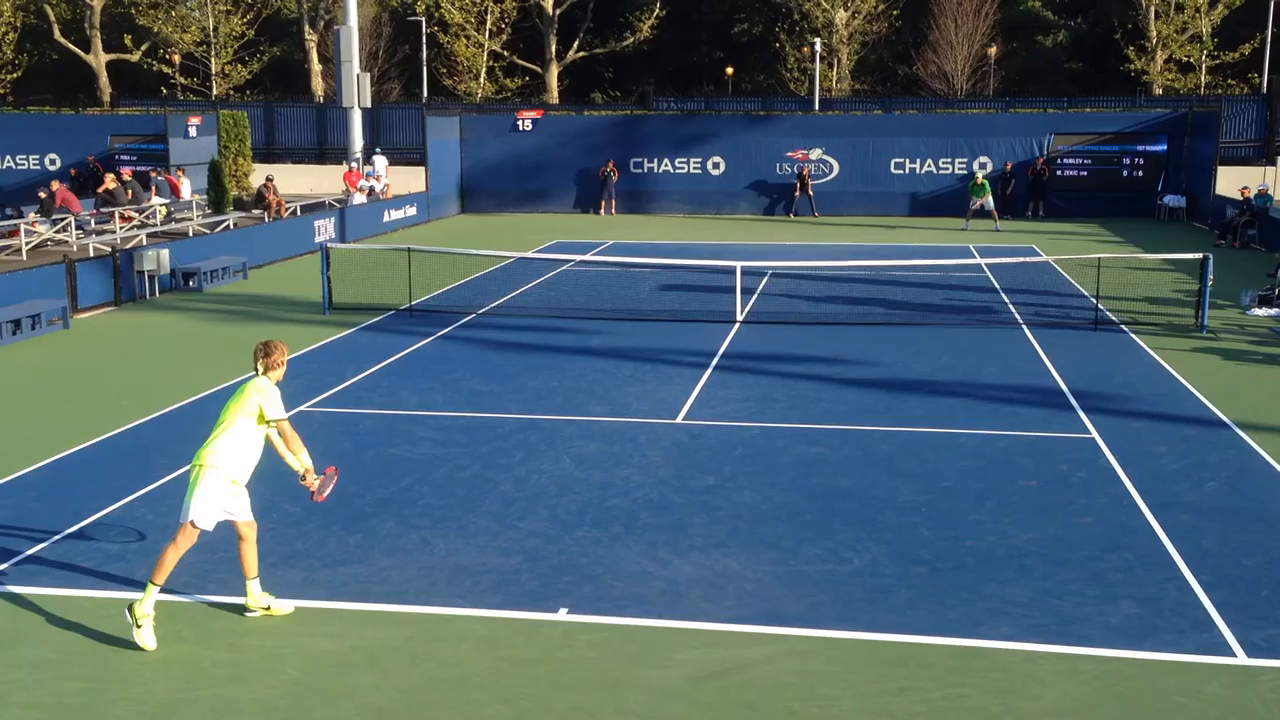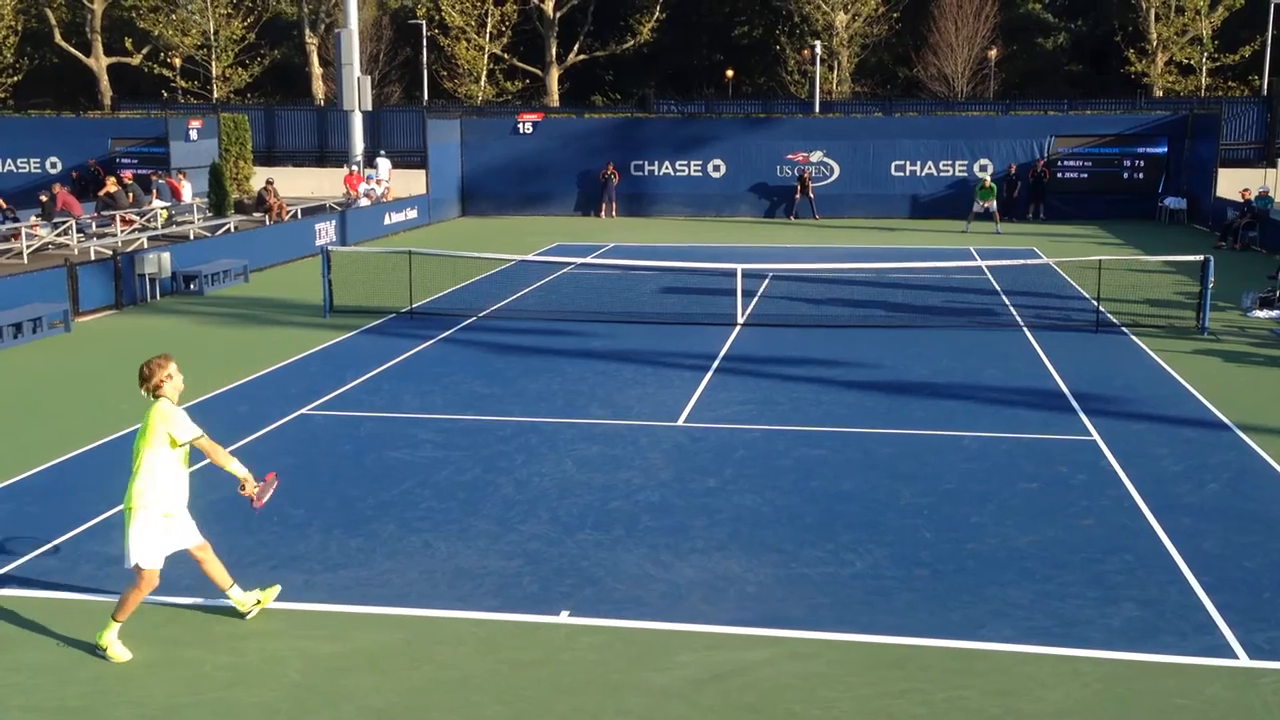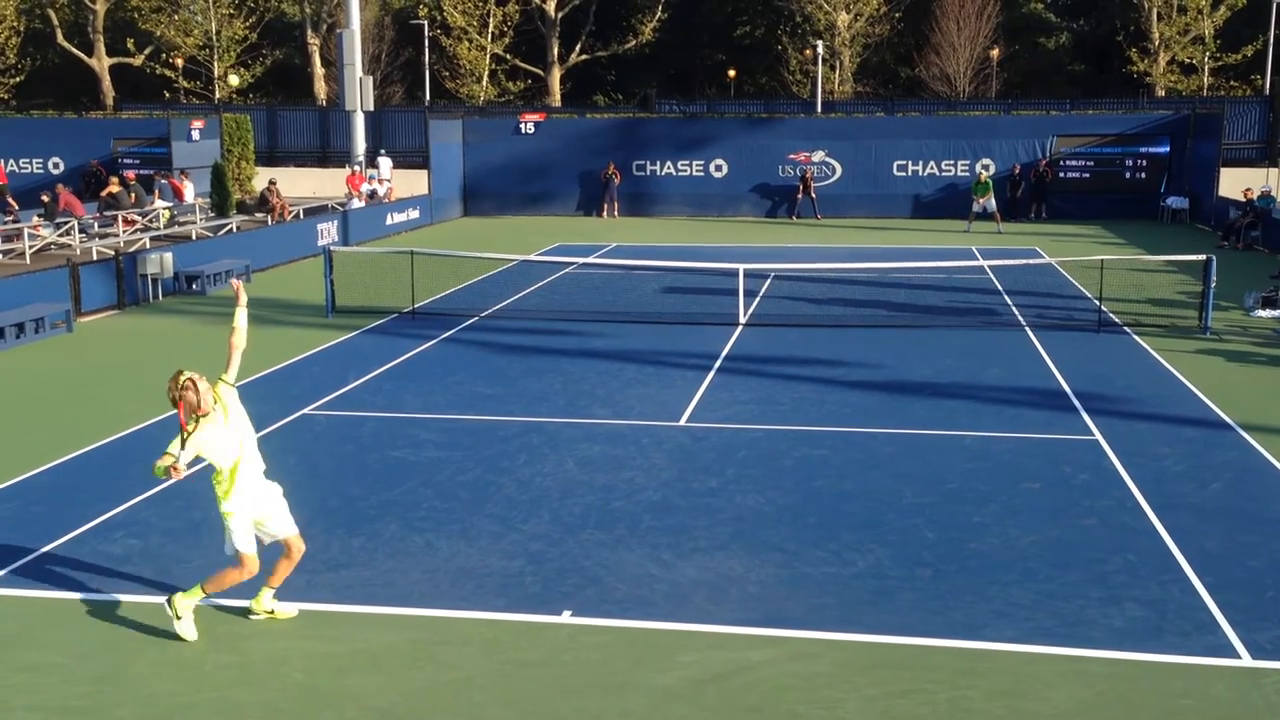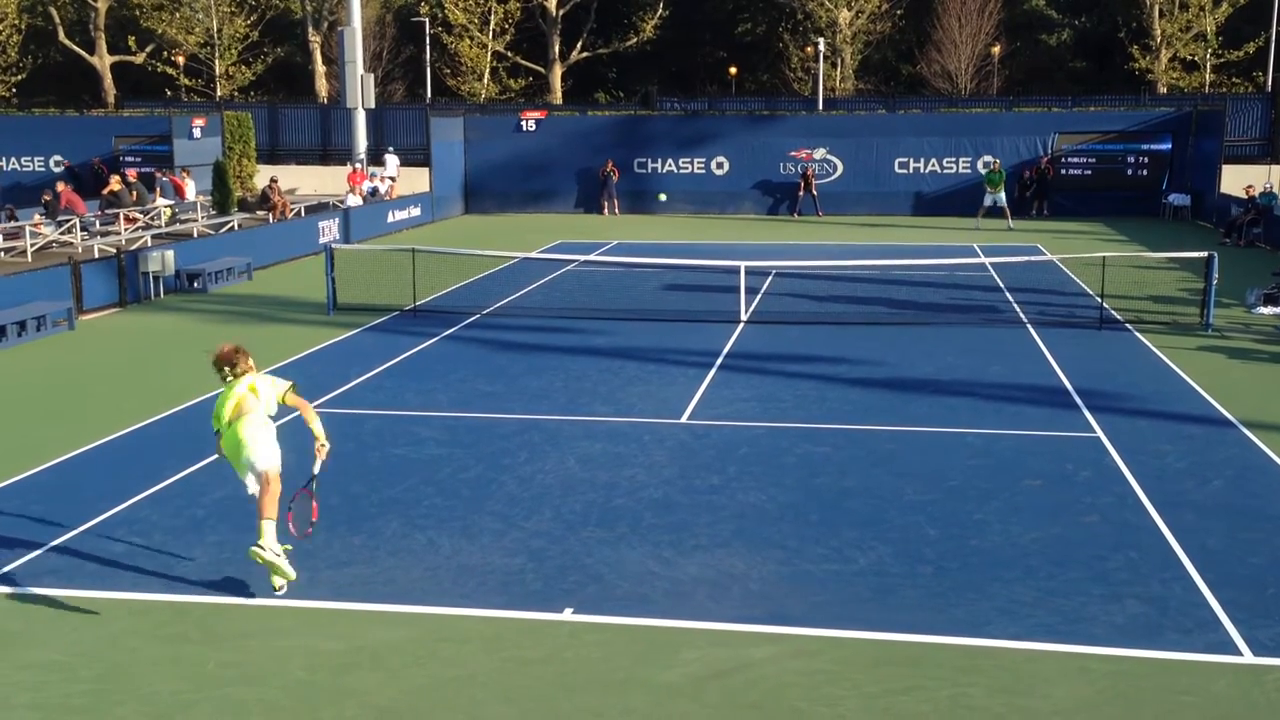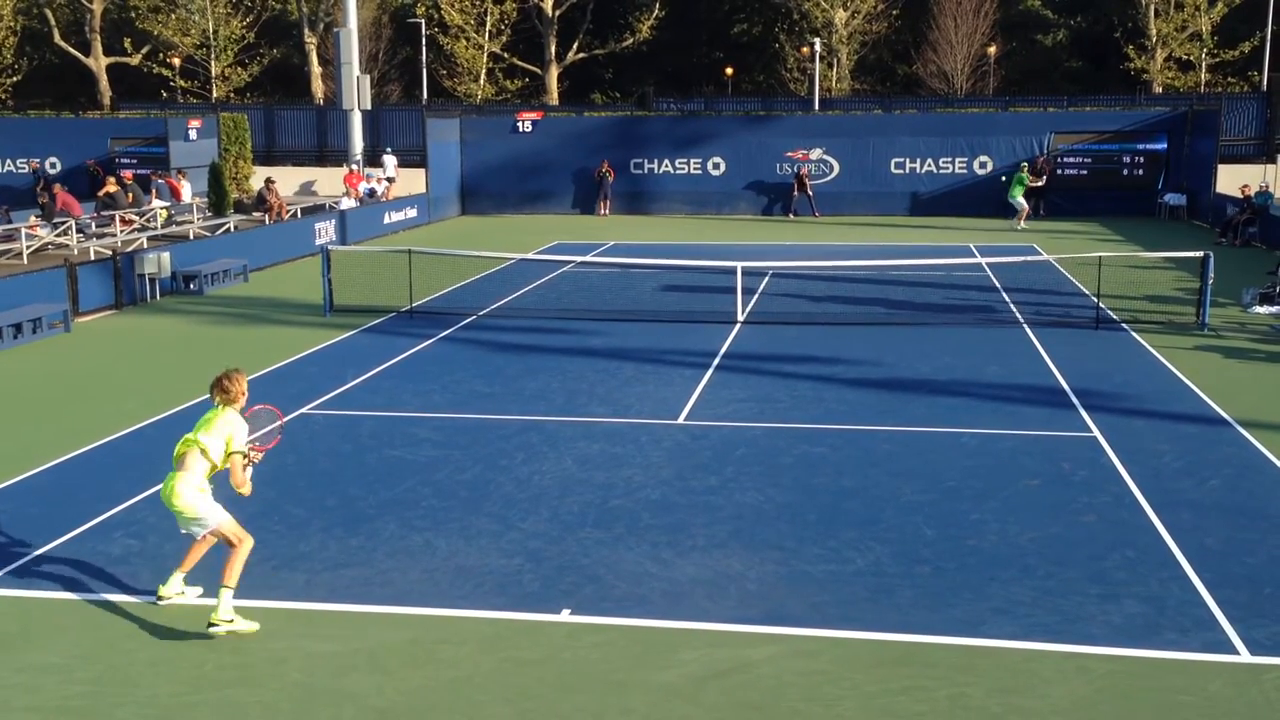
dt=0.7s
person 1, frame 1
left shoulder: (255, 389)
right shoulder: (265, 389)
left elbow: (276, 439)
right elbow: (288, 434)
left wrist: (301, 470)
right wrist: (308, 465)
left hip: (231, 475)
right hip: (215, 471)
left knee: (248, 529)
right knee: (186, 536)
left ankle: (255, 598)
right ankle: (143, 607)
person 1, frame 2
left shoulder: (171, 411)
right shoulder: (165, 413)
left elbow: (209, 445)
right elbow: (211, 450)
left wrist: (243, 475)
right wrist: (245, 474)
left hip: (172, 506)
right hip: (147, 508)
left knee: (203, 550)
right knee: (147, 580)
left ankle: (244, 600)
right ankle: (107, 637)
person 1, frame 3
left shoulder: (224, 392)
right shoulder: (193, 433)
left elbow: (237, 345)
right elbow: (161, 465)
left wrist: (241, 304)
right wrist: (170, 468)
left hip: (262, 487)
right hip: (237, 499)
left knee: (296, 549)
right knee: (247, 567)
left ankle: (263, 601)
right ankle: (184, 602)
person 1, frame 4
left shoulder: (222, 401)
right shoulder: (267, 381)
left elbow: (222, 446)
right elbow: (304, 406)
right wrist: (320, 437)
left hip: (233, 446)
right hip: (252, 438)
left knee: (269, 499)
right knee: (271, 483)
left ankle: (277, 577)
right ankle: (267, 543)
person 1, frame 5
left shoulder: (210, 416)
right shoulder: (236, 425)
right elbow: (237, 479)
left wrist: (242, 460)
right wrist: (245, 488)
left hip: (172, 488)
right hip: (189, 492)
left knee: (210, 534)
right knee: (242, 542)
left ankle: (172, 587)
right ankle: (223, 614)
